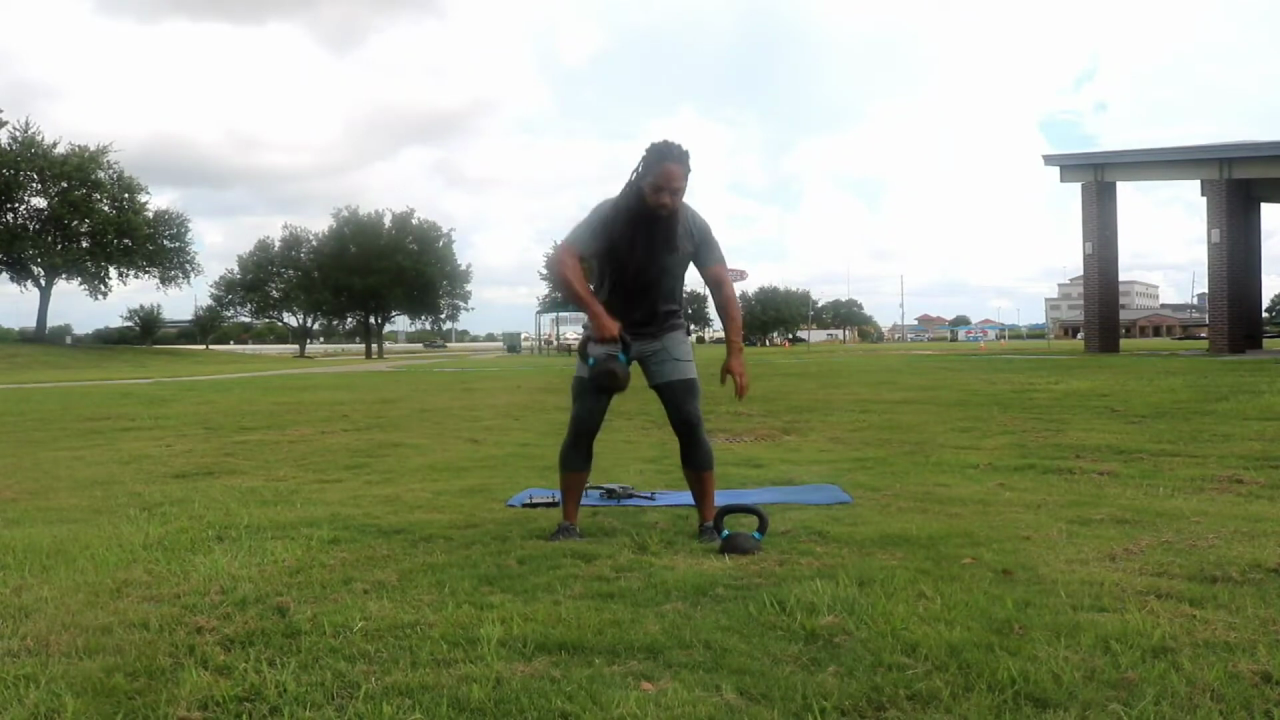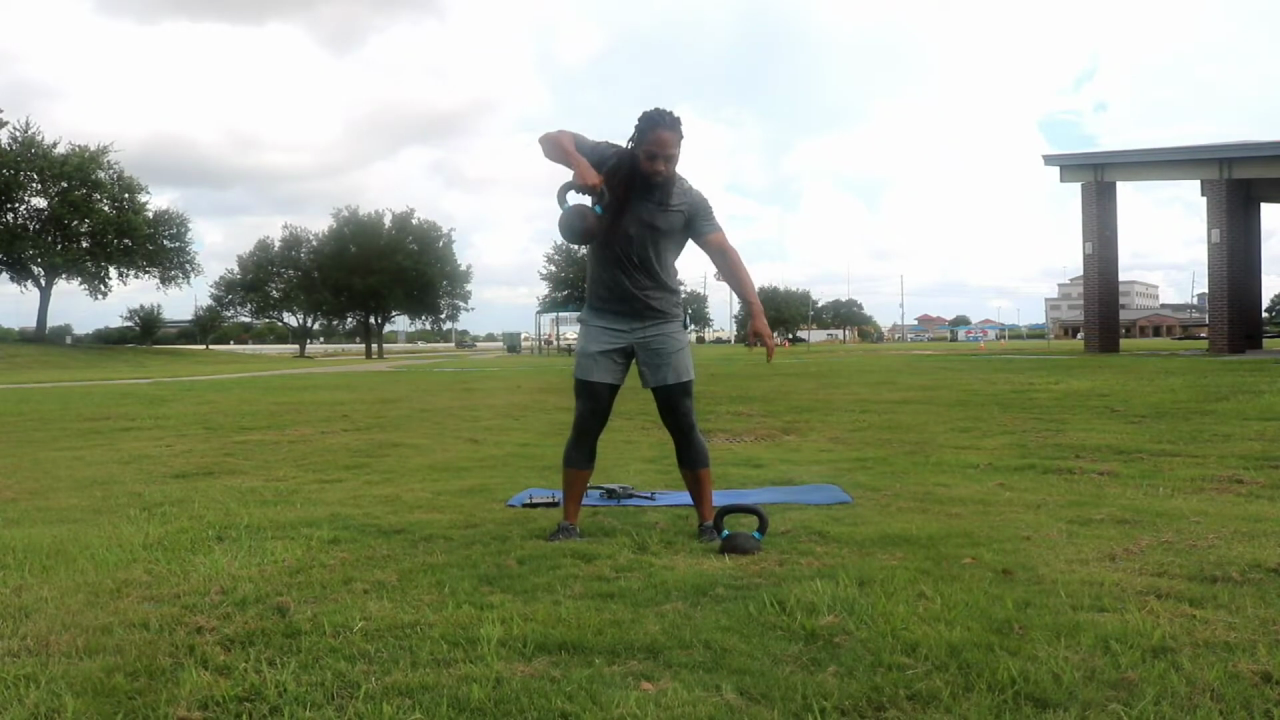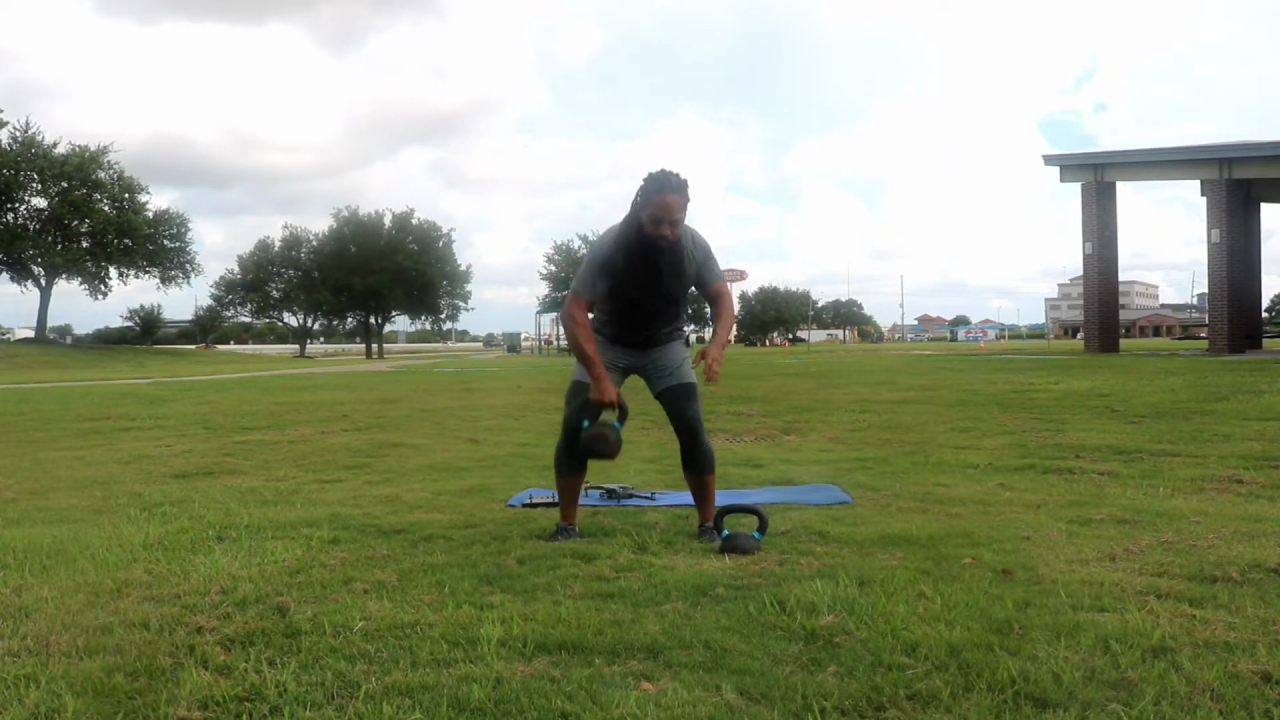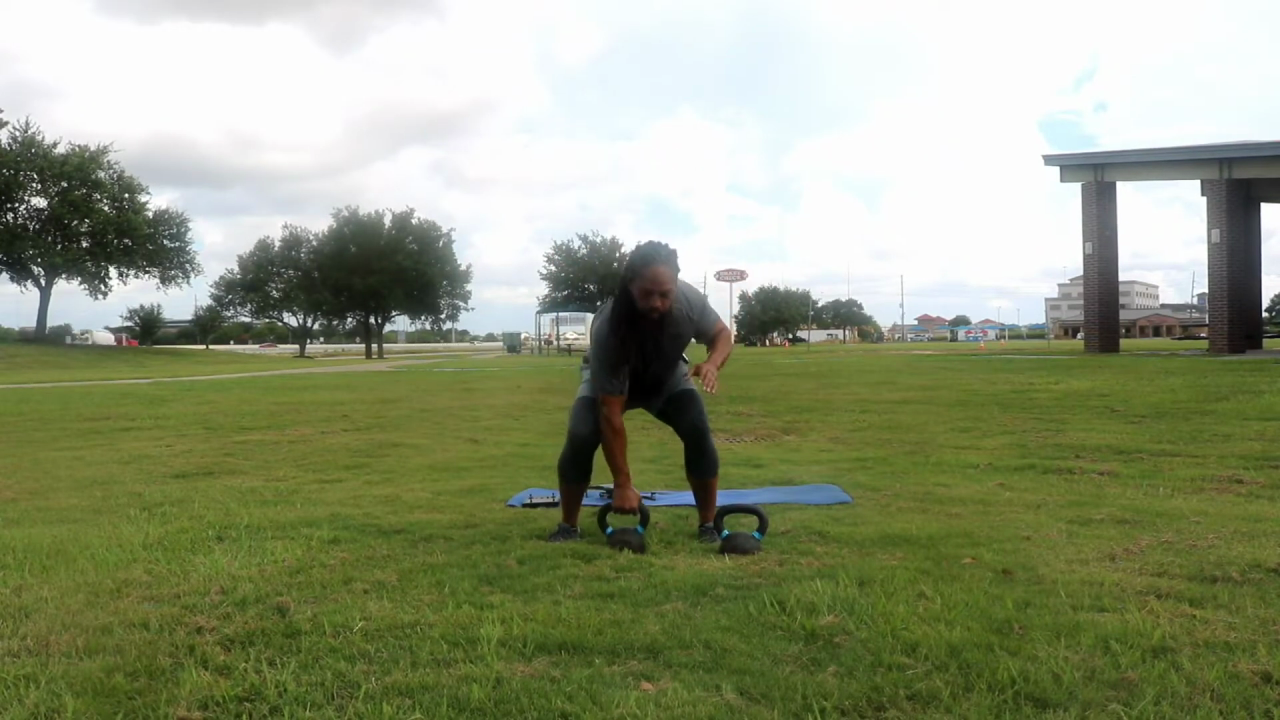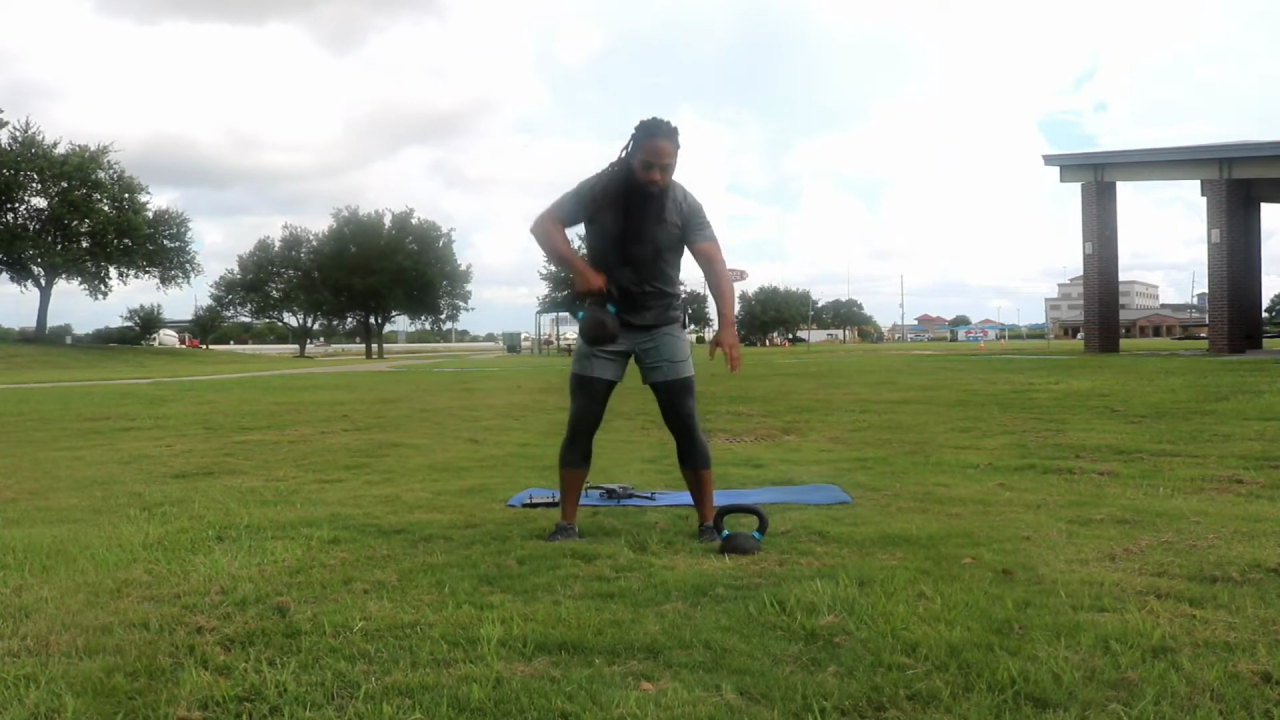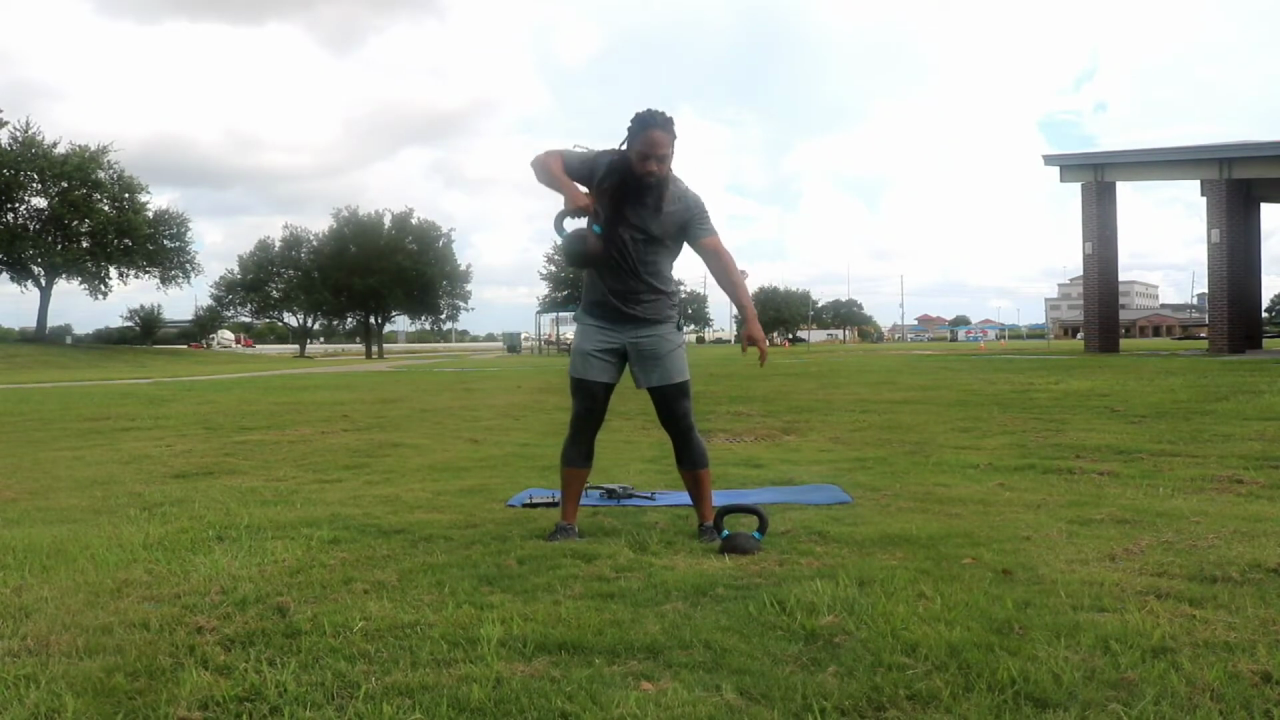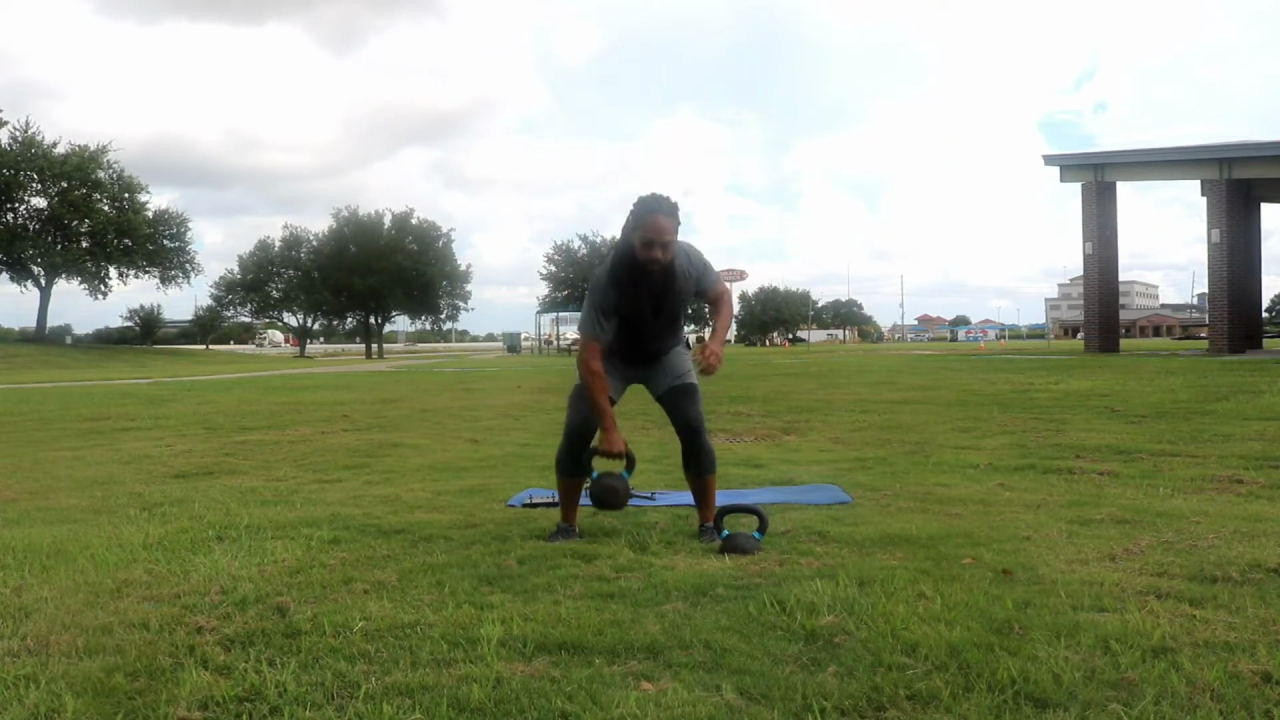
dt=0.4s
person 1, frame 1
left shoulder: (693, 226)
right shoulder: (612, 215)
left elbow: (721, 286)
right elbow: (561, 263)
left wrist: (735, 350)
right wrist: (597, 314)
left hip: (666, 332)
right hip: (610, 330)
left knee: (689, 424)
right knee: (581, 425)
left ankle: (708, 523)
right ankle: (568, 524)
person 1, frame 2
left shoulder: (689, 199)
right shoulder: (610, 164)
left elbow: (723, 253)
right elbow: (552, 139)
left wrist: (755, 311)
right wrist: (579, 165)
left hip: (662, 324)
right hip: (604, 323)
left knee: (683, 426)
right knee: (586, 425)
left ankle: (708, 523)
right ankle: (569, 524)
person 1, frame 3
left shoulder: (695, 246)
right shoulder: (610, 247)
left elbow: (721, 298)
right elbow: (573, 310)
left wrist: (717, 343)
right wrist: (599, 377)
left hip: (666, 345)
right hip: (609, 343)
left knee: (691, 426)
right knee: (575, 425)
left ankle: (708, 524)
right ankle: (567, 523)
person 1, frame 4
left shoulder: (691, 301)
right shoulder: (610, 325)
left elbow: (722, 335)
right elbow: (611, 413)
left wrist: (713, 361)
right wrist: (624, 485)
left hip: (667, 379)
right hip: (610, 385)
left knee: (698, 431)
right knee: (580, 438)
left ankle: (708, 525)
right ankle: (568, 525)
person 1, frame 5
left shoulder: (684, 205)
right shoulder: (602, 190)
left elbow: (713, 264)
right elbow: (543, 227)
left wrist: (727, 324)
right wrist: (580, 270)
left hip: (663, 326)
left knee: (685, 423)
right knee: (581, 424)
left ankle: (707, 523)
right ankle: (567, 523)
person 1, frame 6
left shoulder: (684, 199)
right shoulder: (605, 170)
left elbow: (718, 257)
right elbow: (543, 160)
left wrist: (749, 318)
right wrist: (568, 188)
left hip: (657, 325)
right hip: (599, 323)
left knee: (680, 425)
right knee: (583, 424)
left ankle: (707, 523)
right ankle: (567, 523)
person 1, frame 7
left shoulder: (692, 261)
right shoulder: (608, 279)
left elbow: (720, 298)
right elbow: (590, 359)
left wrist: (716, 339)
right wrist: (609, 428)
left hip: (667, 355)
right hip: (614, 357)
left knee: (693, 427)
right knee: (577, 429)
left ankle: (708, 524)
right ankle: (566, 523)
